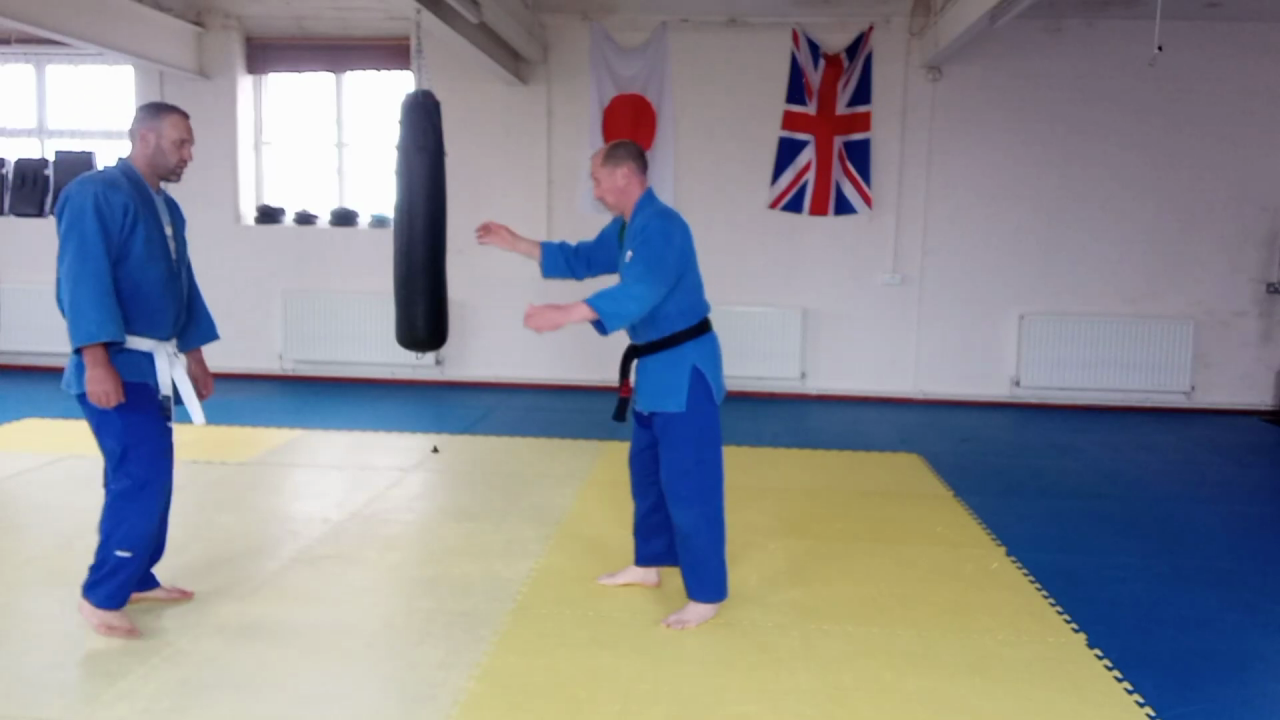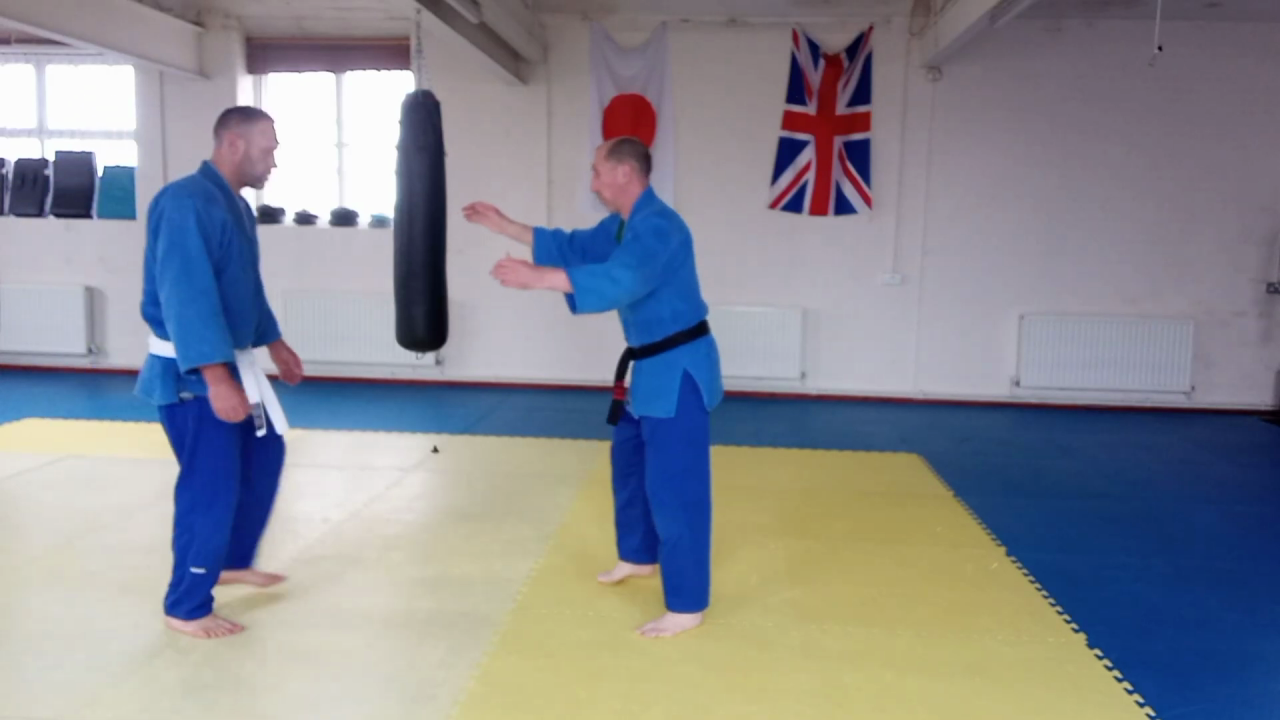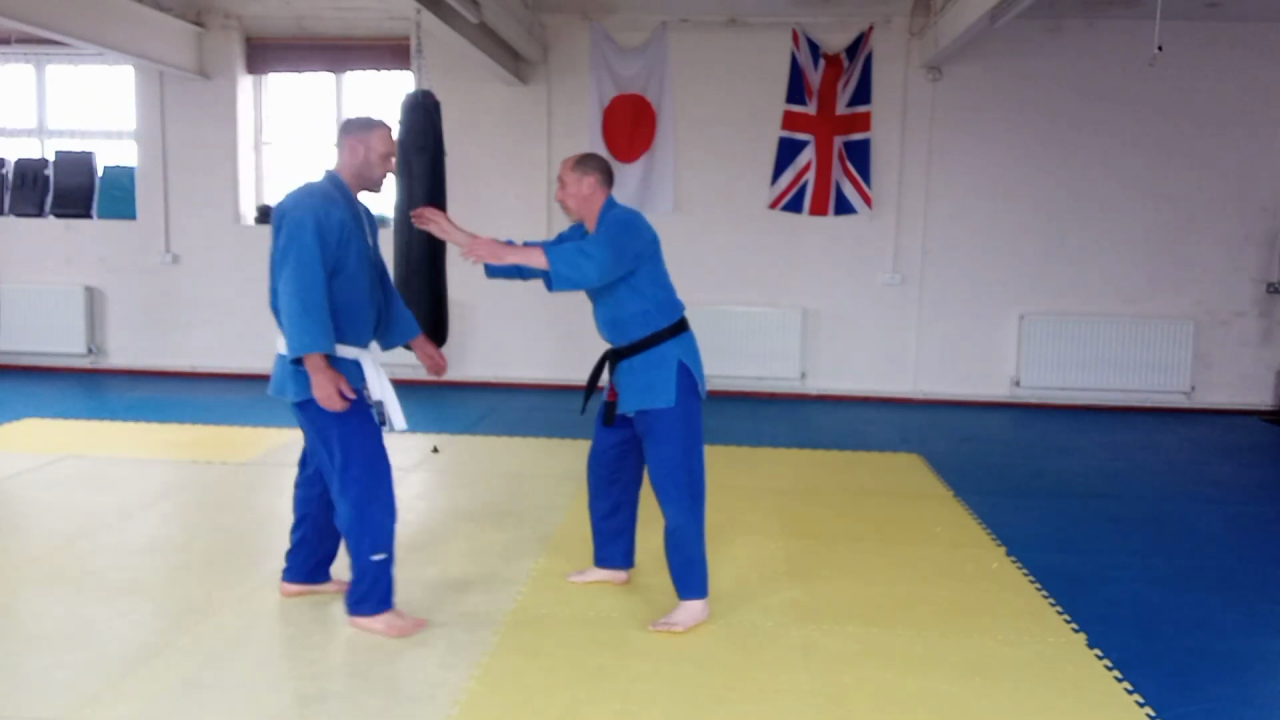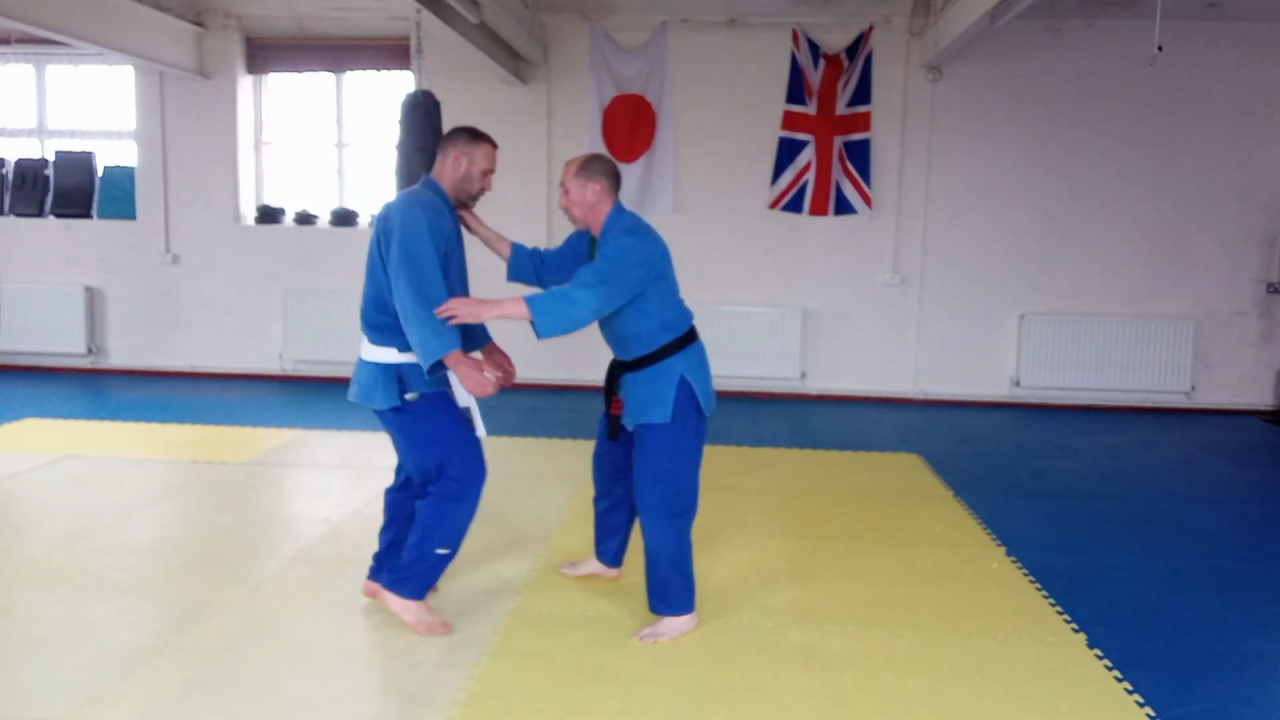
dt=0.7s
person 1, frame 1
left shoulder: (166, 207)
right shoulder: (96, 194)
left elbow: (182, 285)
right elbow: (84, 281)
left wrist: (194, 357)
right wrist: (97, 361)
left hip: (153, 362)
right hip: (112, 364)
left knee: (140, 475)
right knee: (144, 475)
left ankle: (134, 578)
right ankle: (103, 594)
person 1, frame 2
left shoulder: (234, 205)
right shoulder: (187, 203)
right elbow: (188, 298)
left wrist: (275, 344)
right wrist: (216, 379)
left hip: (226, 364)
right hip: (192, 373)
left knee: (264, 457)
right knee: (211, 486)
left ankle: (233, 559)
right ankle: (187, 606)
person 1, frame 3
left shoulder: (355, 213)
right shoulder: (309, 206)
left elbow: (379, 288)
right elbow: (299, 292)
left wrist: (418, 341)
right wrist: (318, 367)
left hip: (344, 363)
right hip: (319, 368)
left knee: (325, 471)
right knee: (364, 479)
left ankle: (303, 573)
right ankle: (370, 604)
person 1, frame 4
left shoulder: (434, 213)
right shoulder: (416, 213)
left elbow: (449, 298)
right elbow: (417, 299)
left wrist: (487, 347)
right wrist: (461, 363)
left hip: (406, 369)
right hip: (402, 373)
left knee: (421, 475)
right knee: (461, 471)
left ankle: (386, 573)
right ankle: (404, 584)
person 2, frame 1
left shoulder: (661, 226)
right shoulder: (624, 229)
left elbow: (636, 296)
right elbow: (583, 258)
left wrist: (565, 315)
right wrist: (517, 243)
left hip: (685, 367)
right hip: (656, 365)
left knee: (689, 482)
right knee: (648, 470)
left ankle: (706, 594)
right ankle: (649, 563)
person 2, frame 2
left shoulder: (657, 227)
right shoulder: (622, 223)
left elbow: (617, 281)
right elbow: (575, 246)
left wrist: (538, 277)
right wrist: (505, 225)
left hip: (679, 369)
right hip: (655, 366)
left knee: (674, 486)
right knee: (629, 462)
left ankle: (686, 606)
right ankle: (639, 556)
person 2, frame 3
left shoulder: (625, 225)
right shoulder: (583, 233)
left elbow: (591, 263)
right elbow: (537, 255)
left wrist: (510, 254)
right wrist: (453, 233)
left hip: (666, 365)
right hip: (630, 367)
left knee: (674, 481)
right knee: (608, 467)
left ankle: (694, 598)
right ankle: (613, 563)
person 2, frame 4
left shoulder: (632, 243)
right shoulder: (591, 239)
left elbow: (578, 301)
right elbow: (543, 266)
left wrist: (490, 309)
right wrist: (478, 228)
left hip: (671, 378)
right hip: (638, 375)
left knee: (659, 494)
right knee: (612, 466)
left ankle: (677, 610)
right ankle: (607, 558)
